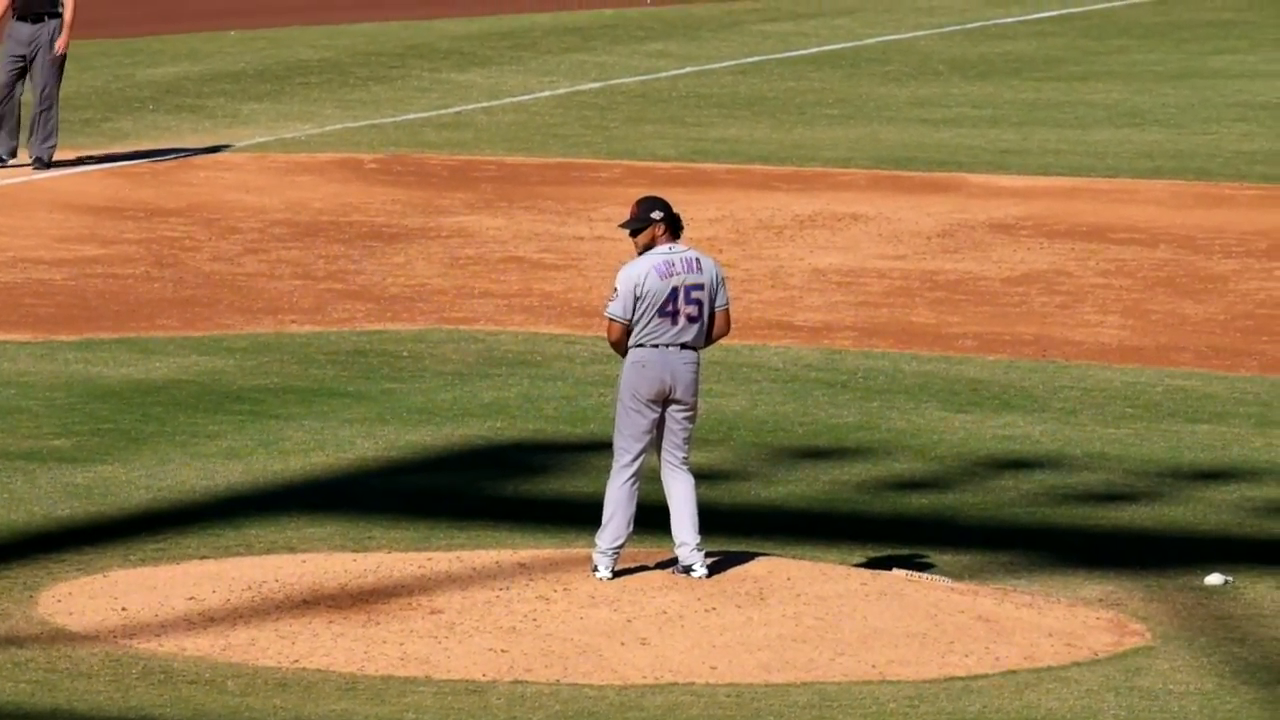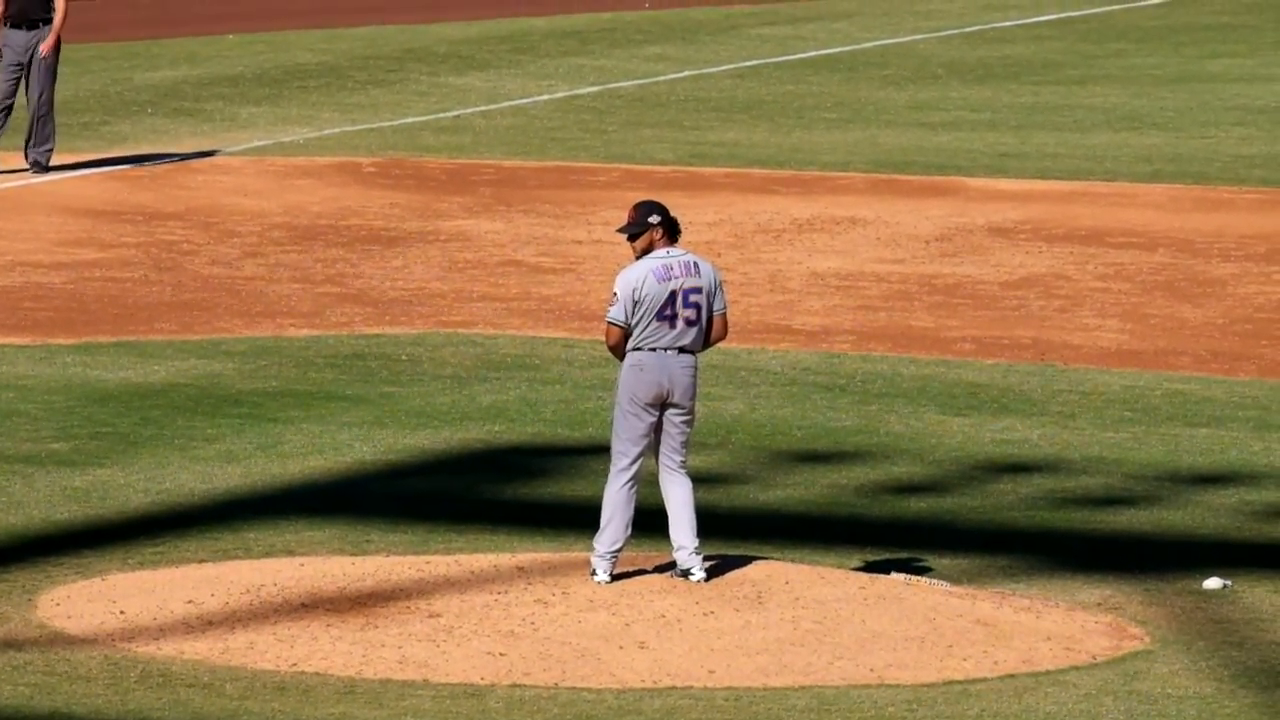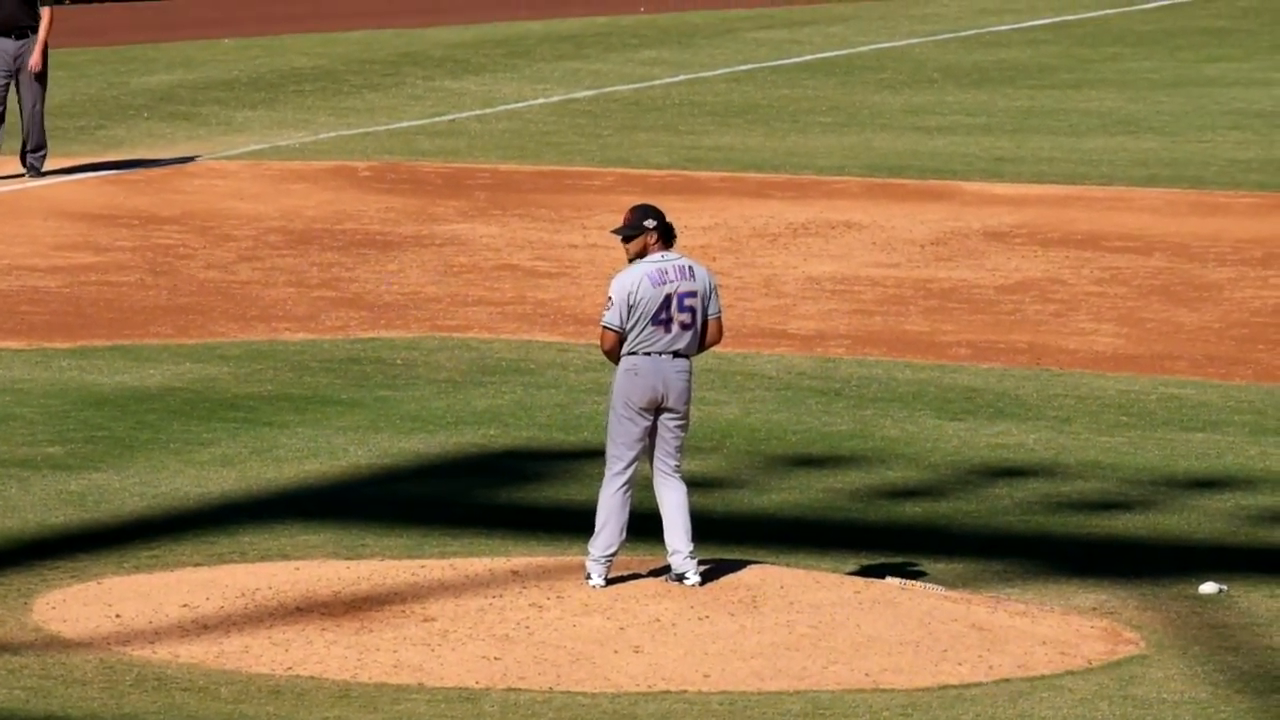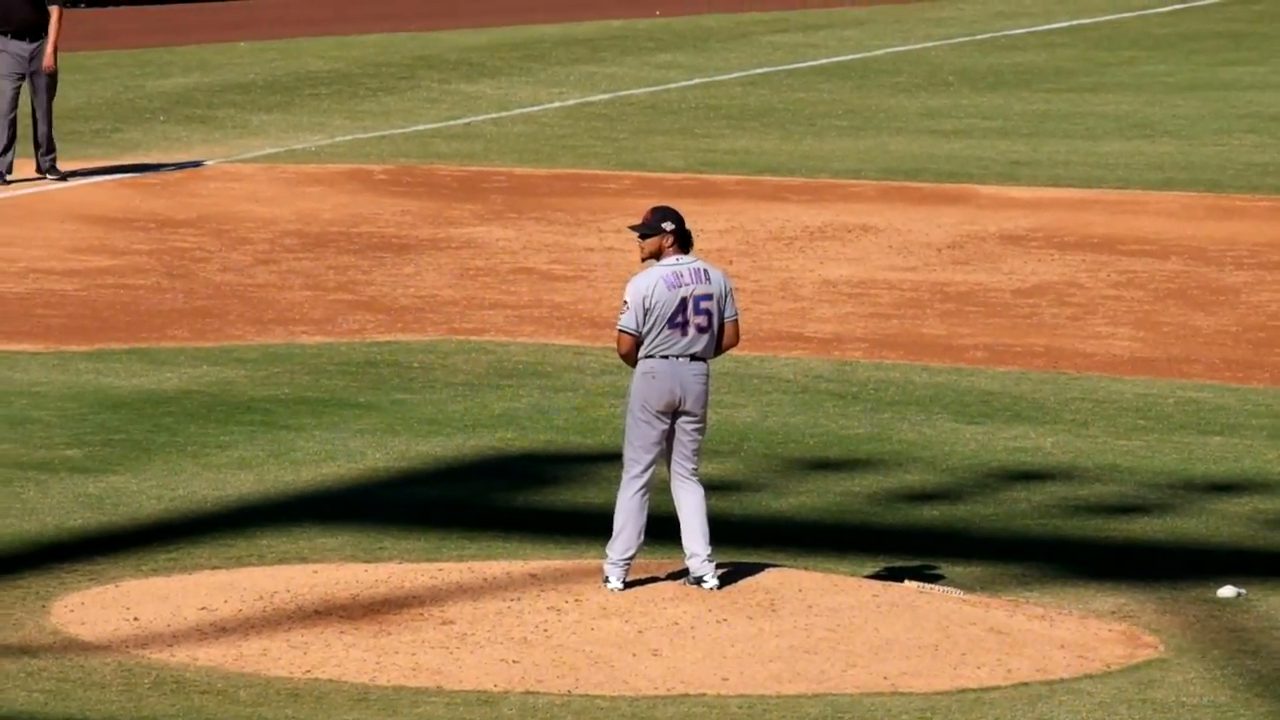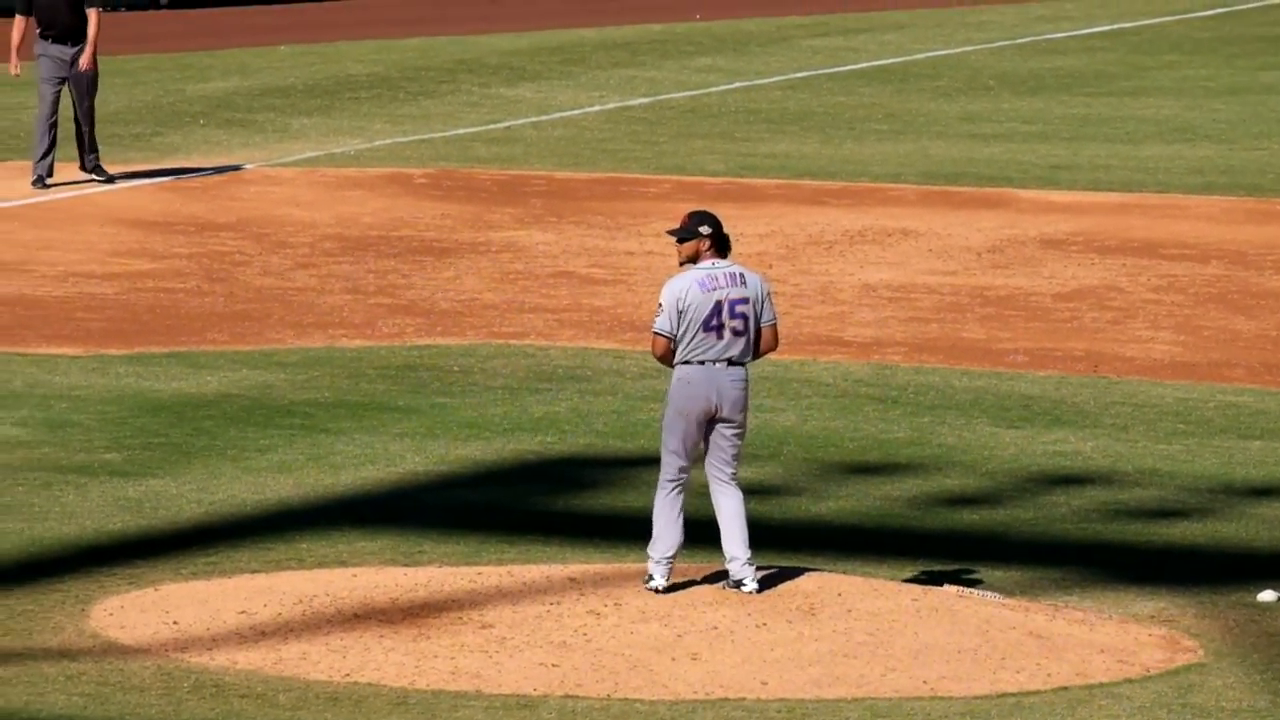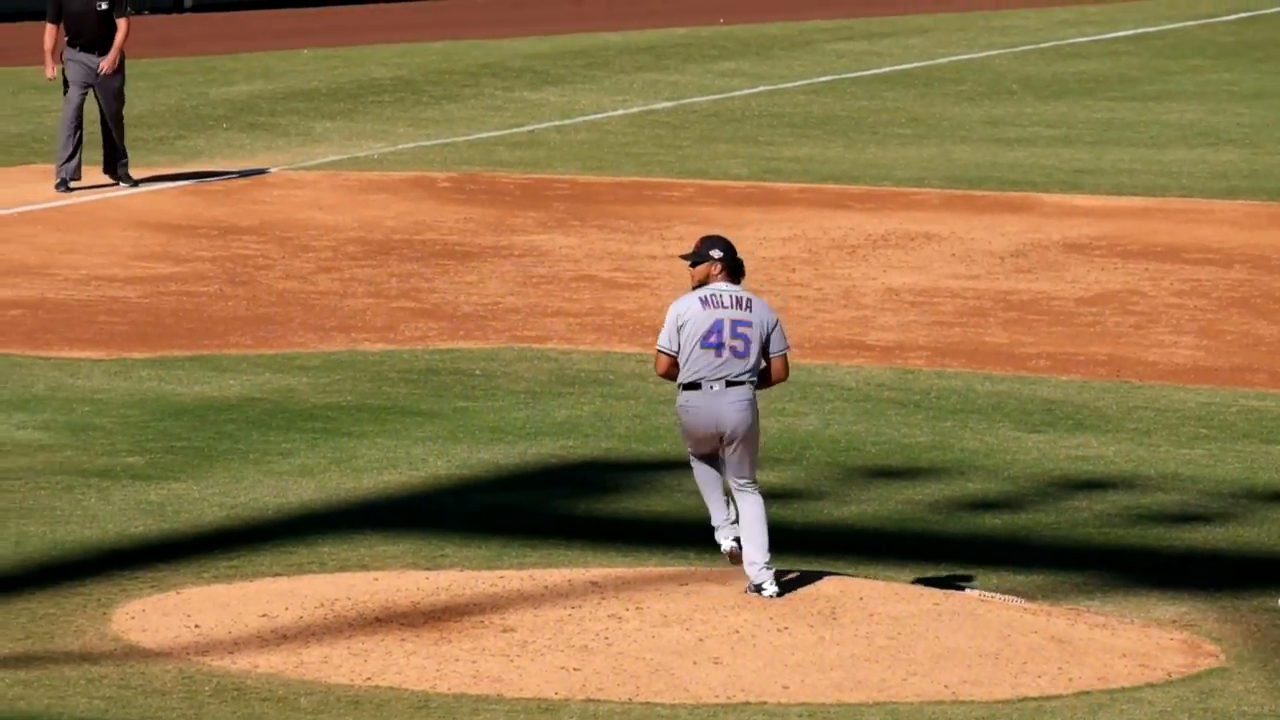
dt=0.2s
person 1, frame 1
left shoulder: (635, 271)
right shoulder: (708, 267)
left elbow: (616, 334)
right elbow: (721, 327)
left wrist: (632, 355)
left hip: (644, 365)
right hip: (686, 367)
left knee: (626, 463)
right knee: (677, 463)
left ankle: (605, 557)
right ankle: (691, 556)
person 1, frame 2
left shoulder: (634, 274)
right shoulder: (706, 271)
left elbow: (614, 338)
right elbow: (719, 330)
left wrist: (631, 359)
left hip: (642, 369)
right hip: (684, 371)
left knee: (624, 466)
right knee: (675, 467)
left ankle: (604, 561)
right ankle: (690, 559)
person 1, frame 3
left shoulder: (629, 278)
right shoulder: (701, 275)
left elbow: (609, 343)
right elbow: (714, 334)
left wrist: (627, 362)
left hip: (637, 374)
right hip: (679, 375)
left knee: (618, 471)
right knee: (669, 471)
left ankle: (599, 565)
right ankle: (684, 564)
person 1, frame 4
left shoulder: (644, 282)
right shoulder: (716, 278)
left elbow: (625, 346)
right elbow: (731, 337)
left wrist: (645, 364)
left hip: (654, 378)
right hip: (696, 379)
left knee: (636, 475)
right knee: (686, 475)
left ankle: (617, 569)
right ankle: (702, 568)
person 1, frame 5
left shoulder: (679, 285)
right shoulder: (754, 283)
left elbow: (660, 350)
right elbow: (769, 342)
left hip: (691, 383)
right hip: (734, 383)
left knee: (672, 477)
right knee: (725, 478)
left ankle: (660, 570)
right ankle: (742, 571)
person 1, frame 6
left shoulder: (684, 306)
right shoulder: (762, 309)
left elbow: (664, 367)
right elbow: (779, 372)
left hip: (696, 406)
right hip: (741, 404)
left knee: (702, 457)
right knee: (746, 485)
left ankle: (727, 529)
right ankle: (763, 575)
